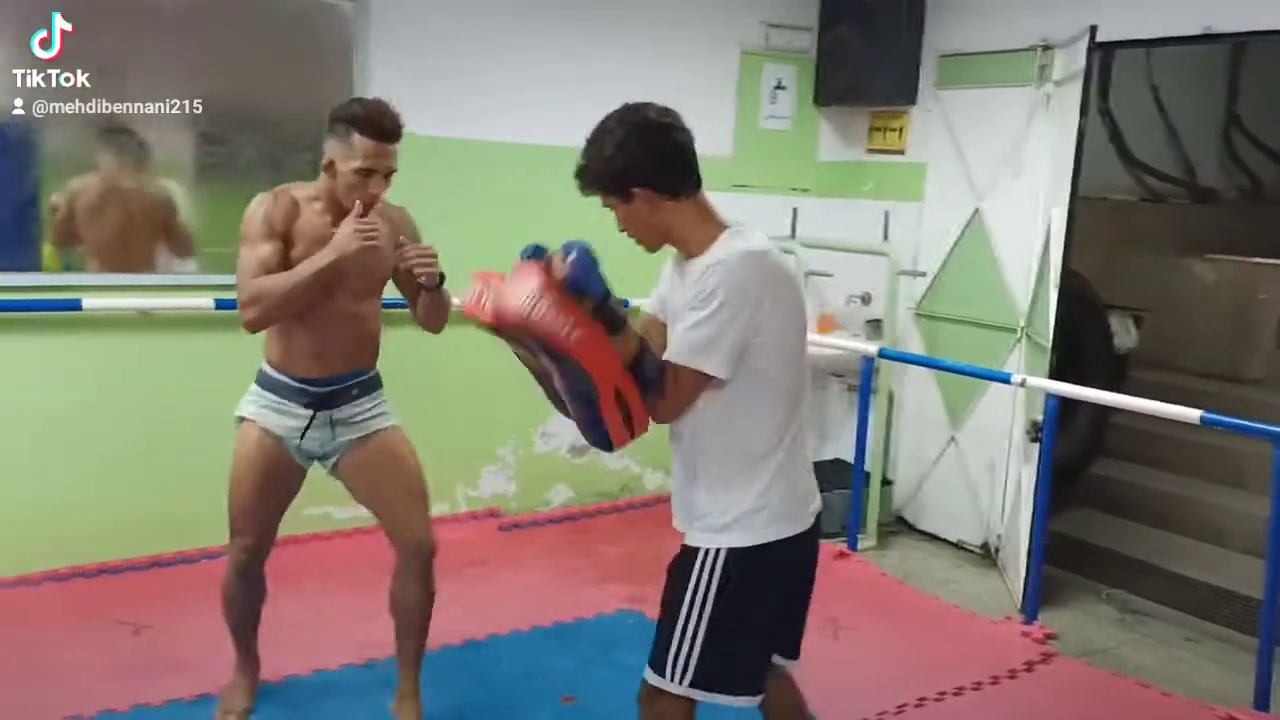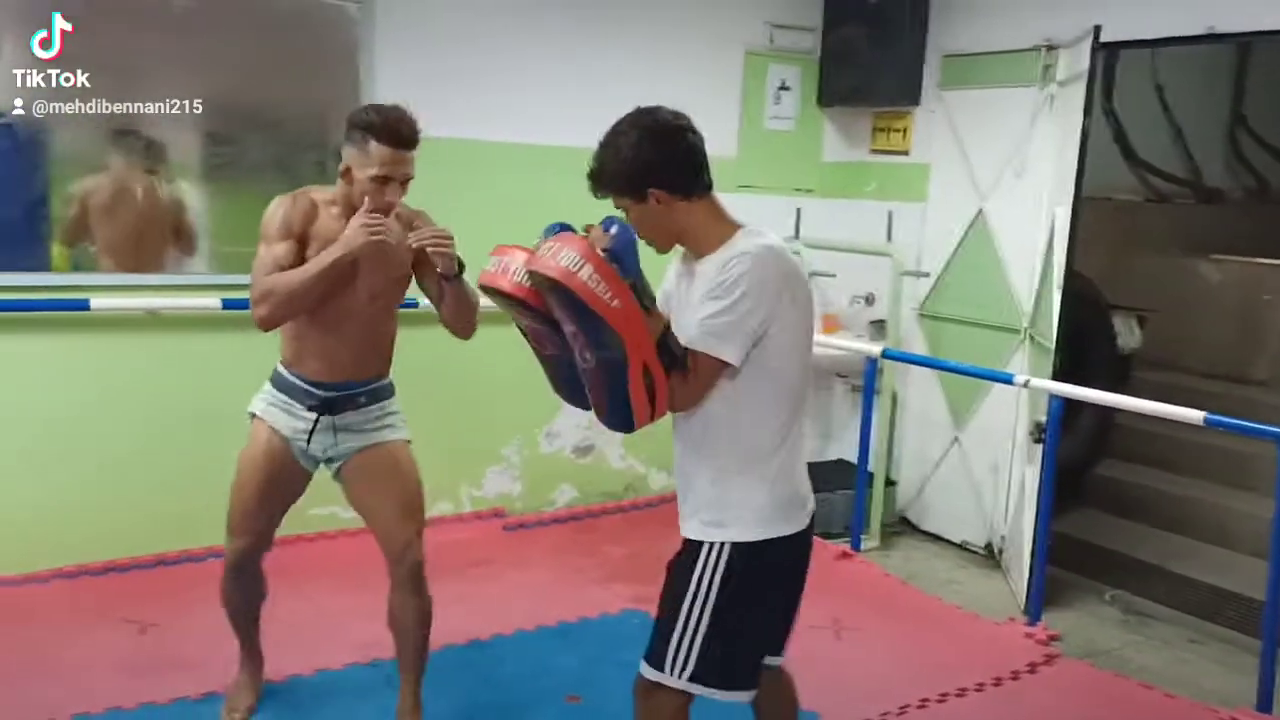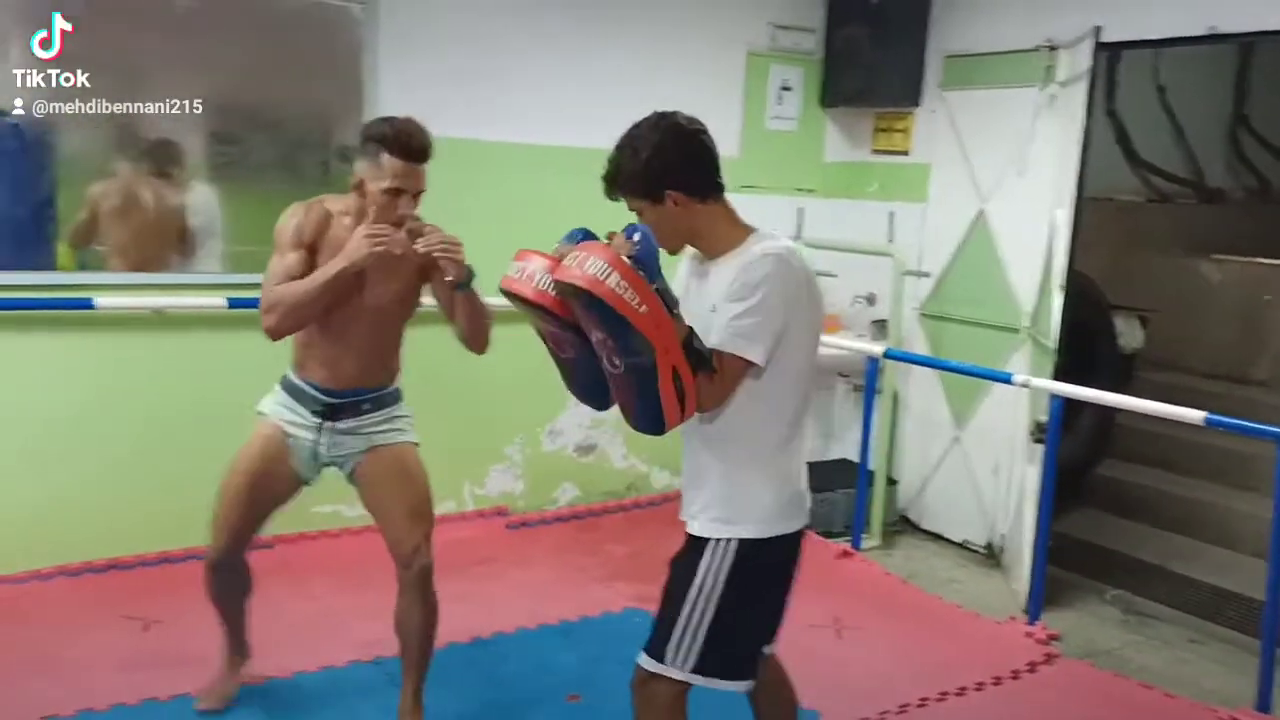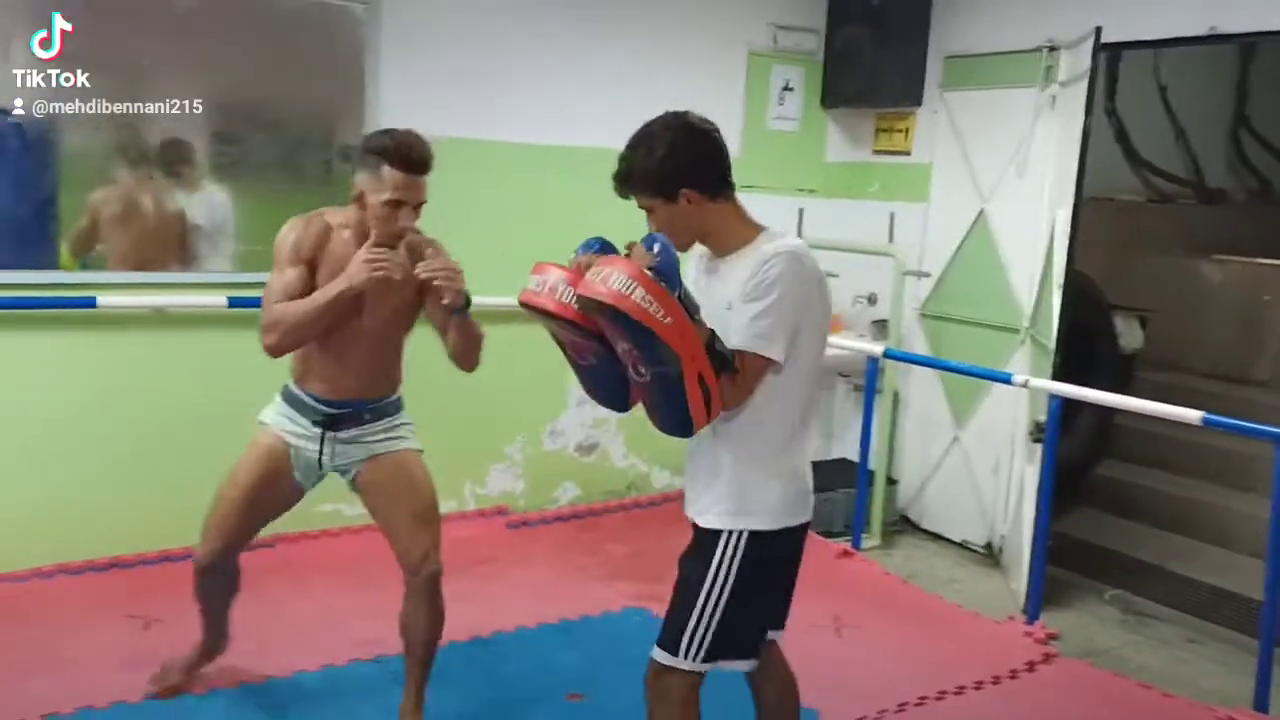
dt=0.1s
person 1, frame 1
left shoulder: (735, 272)
right shoulder: (693, 263)
left elbow: (666, 399)
right elbow: (641, 348)
left wrist: (597, 311)
right wrist: (573, 300)
left hip: (742, 529)
right hip: (776, 517)
right knee: (764, 669)
person 1, frame 2
left shoulder: (751, 266)
right shoulder: (696, 262)
left elbow: (682, 388)
right elbow: (651, 345)
left hip: (742, 526)
right hip: (770, 517)
right knee: (756, 664)
person 1, frame 3
left shoulder: (769, 269)
right shoulder: (696, 263)
left elbow: (705, 392)
left hip: (742, 520)
right hip: (754, 510)
right knee: (751, 656)
person 1, frame 4
left shoulder: (781, 267)
right shoulder: (705, 261)
left elbow: (727, 391)
left hip: (752, 514)
right hip: (739, 502)
right knee: (755, 647)
person 2, frame 1
left shoulder: (394, 224)
right shoulder: (275, 209)
left elbow: (434, 321)
right elbow: (252, 311)
left wrist: (431, 278)
right wrist: (333, 253)
left hip: (359, 406)
right hip: (278, 403)
left knee: (418, 548)
right knee: (247, 554)
right ankle: (246, 669)
person 2, frame 2
left shoulder: (415, 228)
right shoulder: (293, 211)
left elbow: (464, 327)
right elbow: (264, 309)
left wrist: (452, 271)
right wrist: (342, 249)
left hip: (369, 414)
right hip: (289, 405)
left knee: (408, 561)
right knee: (241, 552)
right ankle: (250, 665)
person 2, frame 3
left shoulder: (430, 241)
right shoulder: (306, 221)
left elbow: (477, 341)
right elbow: (274, 318)
left wrist: (463, 282)
right wrist: (346, 260)
left hip: (379, 418)
right hip: (299, 406)
left knee: (418, 564)
right knee: (223, 545)
right ankle: (237, 653)
person 2, frame 4
left shoulder: (426, 256)
right shoulder: (307, 234)
left elbow: (466, 360)
right elbow: (274, 336)
left wrist: (458, 304)
right wrist: (348, 283)
left hip: (378, 427)
right hip: (299, 419)
left knee: (425, 568)
right knee: (212, 550)
right ankle: (211, 643)
